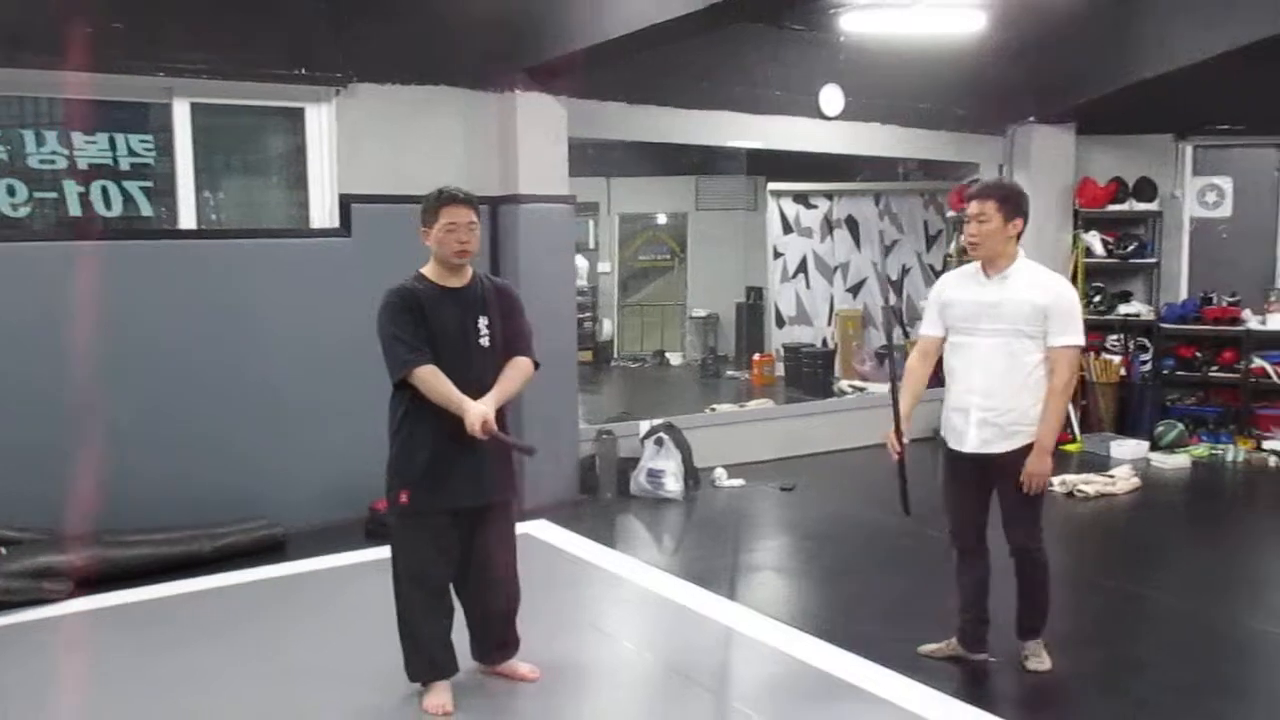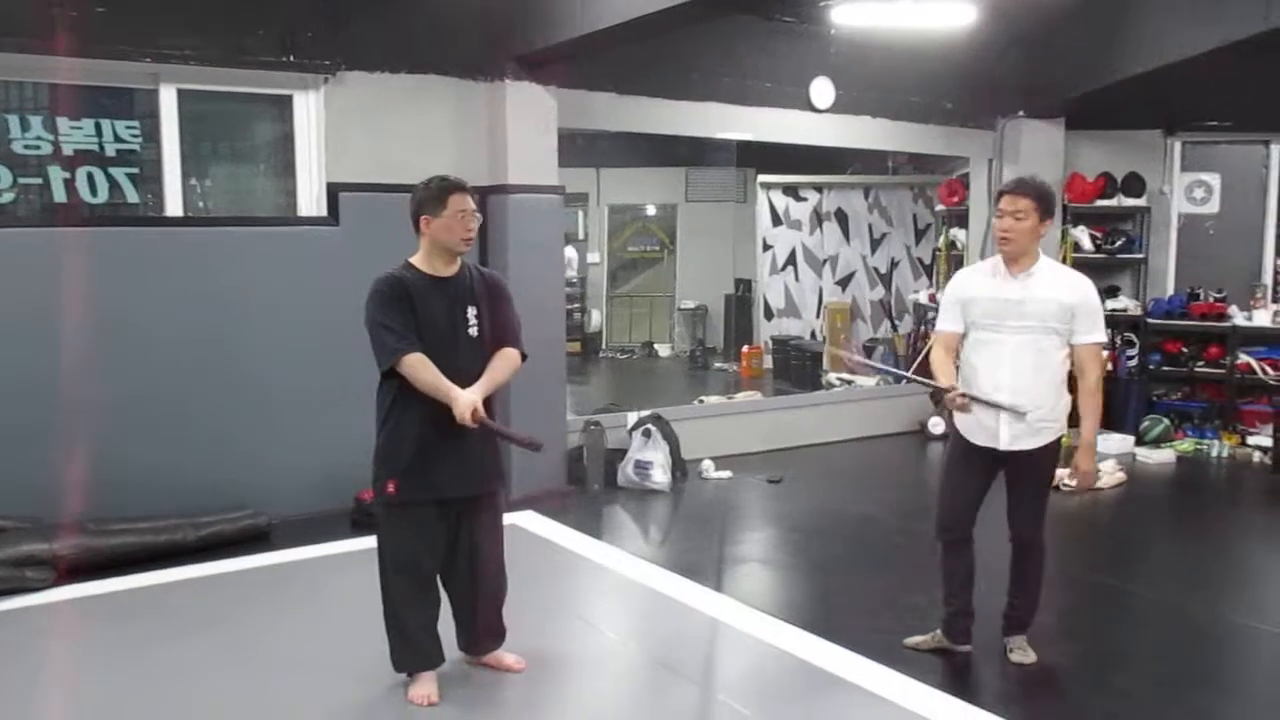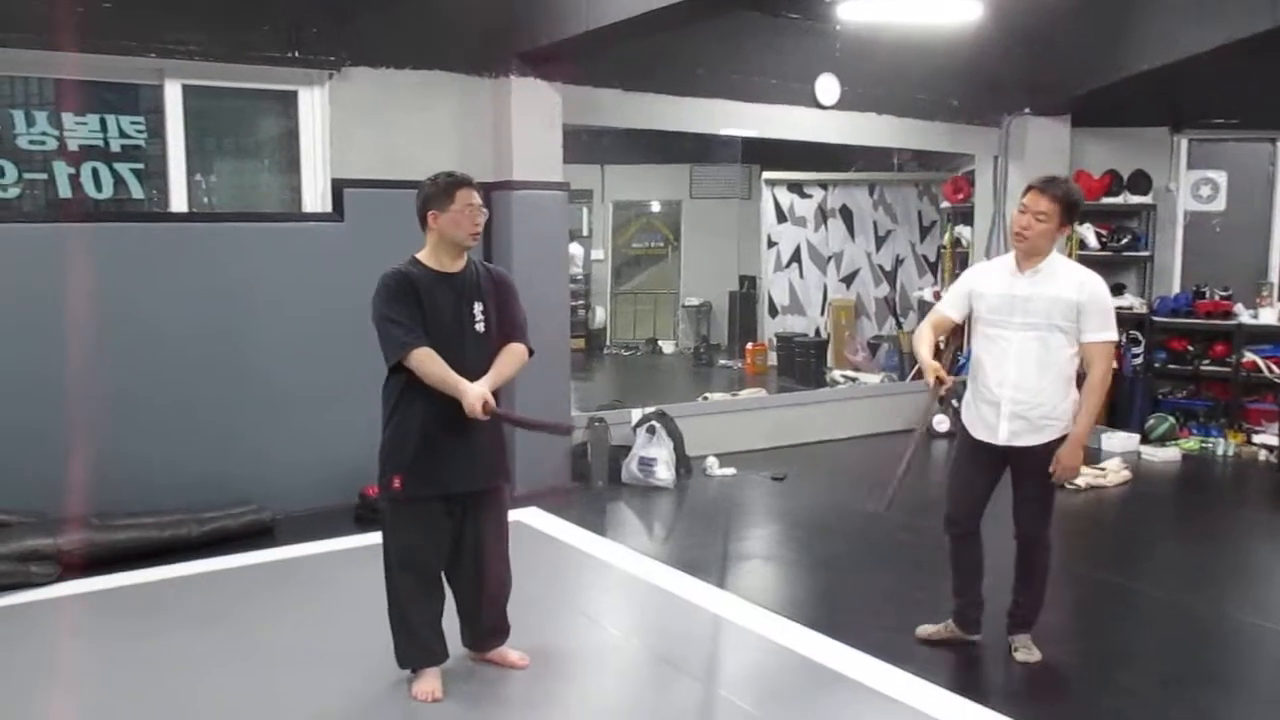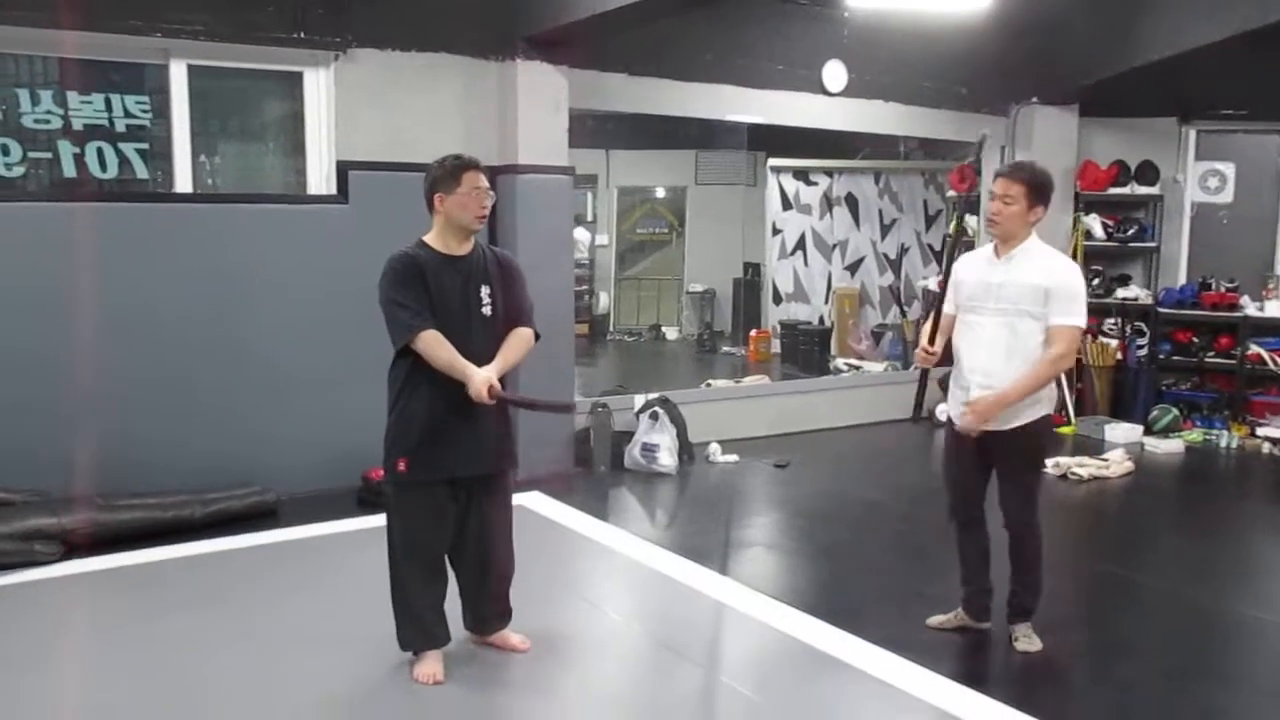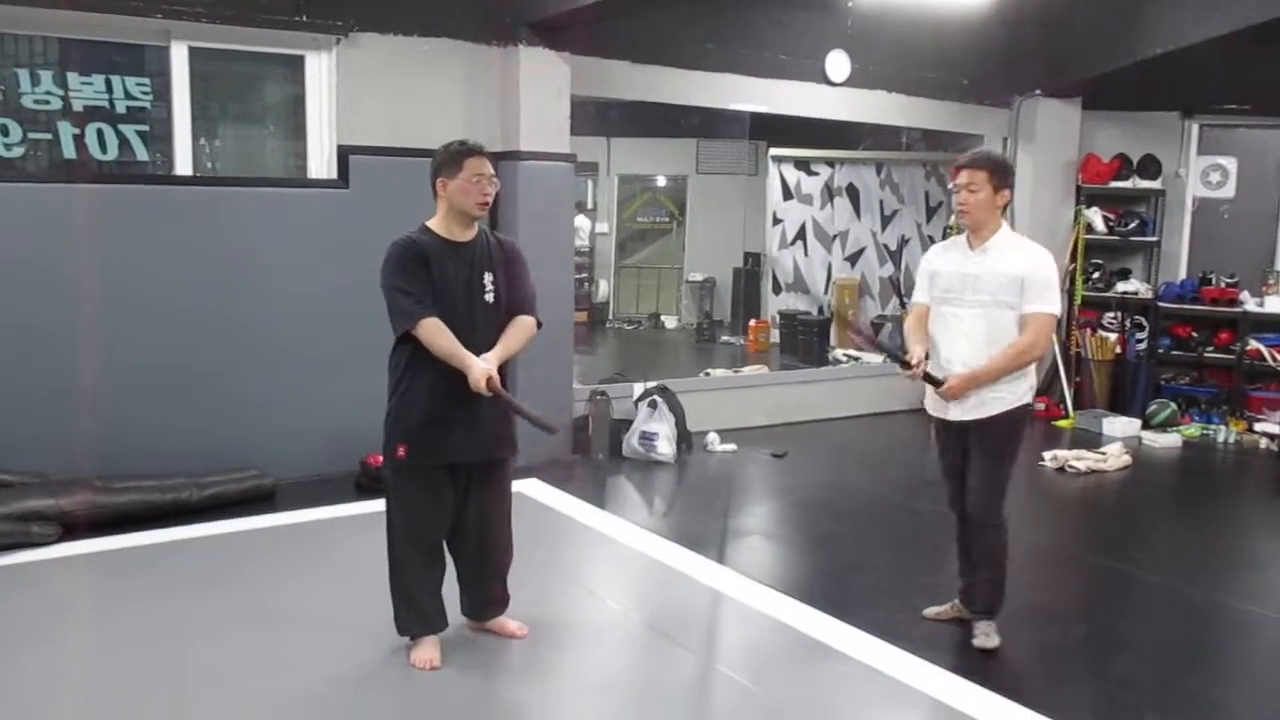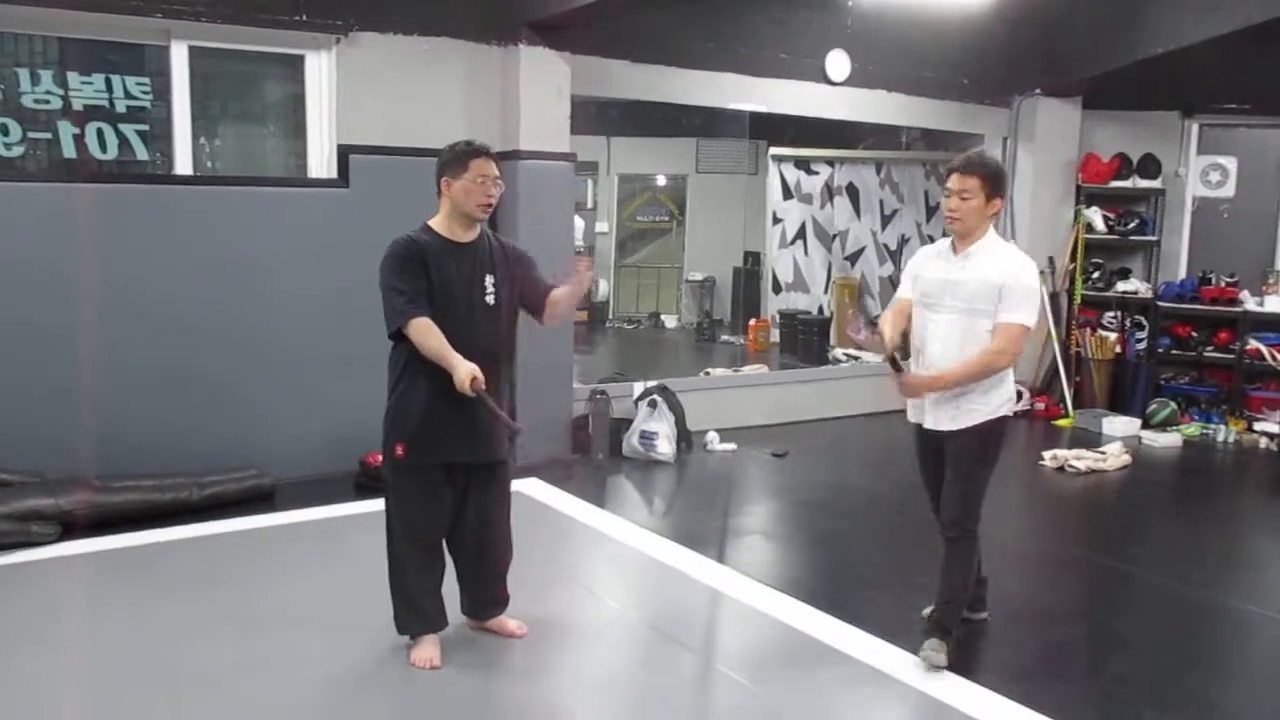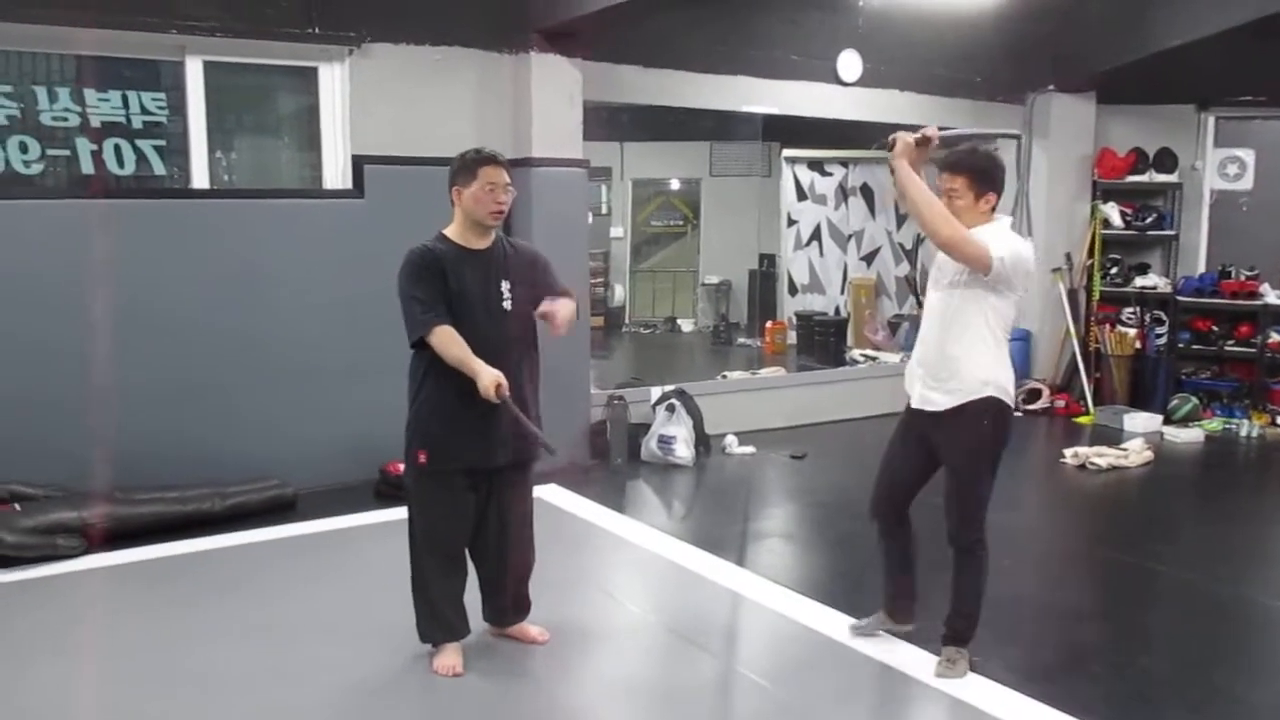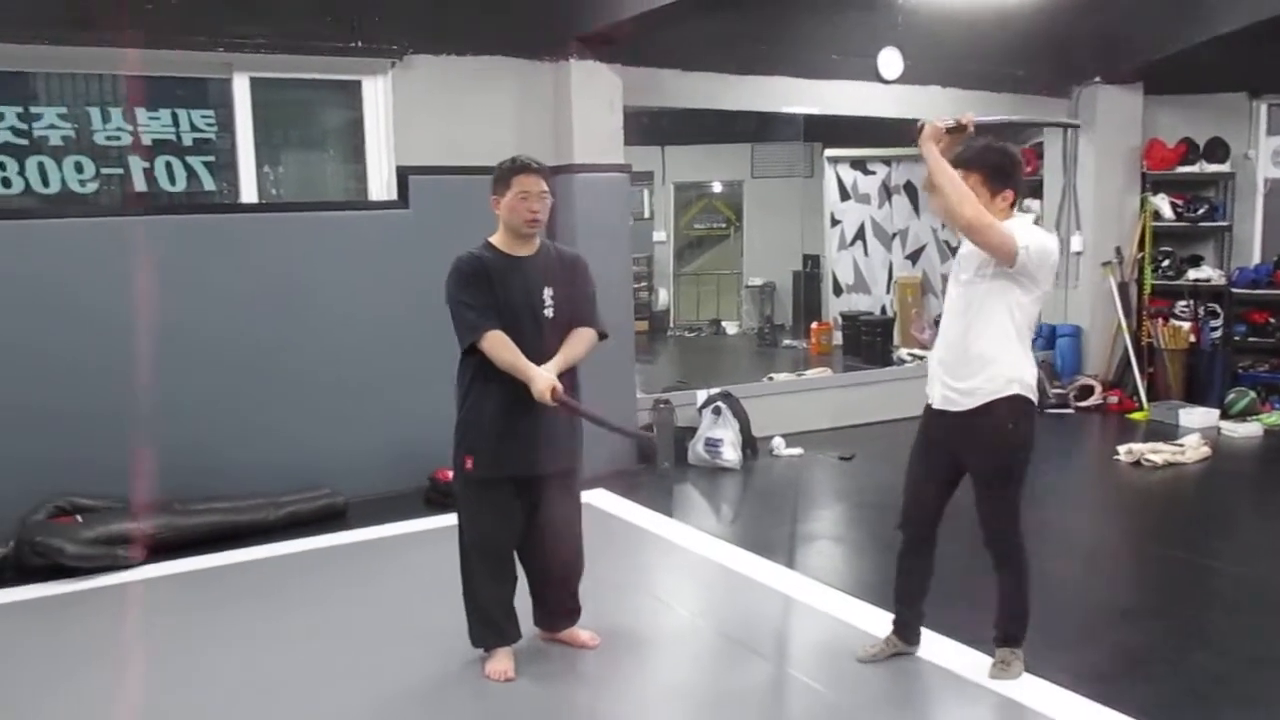
dt=0.4s
person 1, frame 1
left shoulder: (501, 297)
right shoulder: (402, 301)
left elbow: (523, 359)
right elbow: (418, 368)
left wrist: (490, 402)
right wrist: (465, 407)
left hip: (488, 454)
right hip: (423, 459)
left knee: (494, 565)
right knee: (423, 574)
left ankle: (496, 652)
right ankle: (435, 674)
person 1, frame 2
left shoulder: (489, 286)
right shoulder: (391, 290)
left elbow: (510, 350)
right elbow: (406, 357)
left wrist: (478, 391)
right wrist: (454, 396)
left hip: (475, 445)
right hip: (411, 449)
left knee: (481, 556)
right knee: (410, 564)
left ankle: (483, 643)
right ankle: (421, 665)
person 1, frame 3
left shoulder: (495, 282)
right shoulder: (398, 285)
left elbow: (517, 345)
right elbow: (414, 352)
left wrist: (485, 383)
right wrist: (462, 388)
left hip: (481, 440)
right hip: (416, 445)
left knee: (486, 552)
right knee: (415, 559)
left ankle: (487, 639)
right ankle: (425, 661)
person 1, frame 4
left shoulder: (501, 266)
right shoulder: (405, 268)
left elbow: (524, 329)
right elbow: (421, 335)
left wrist: (493, 369)
right wrist: (469, 372)
left hip: (486, 426)
right hip: (422, 429)
left knee: (489, 536)
right knee: (420, 543)
left ankle: (488, 623)
right ankle: (426, 643)
person 1, frame 5
left shoulder: (505, 253)
right shoulder: (408, 253)
left elbow: (526, 318)
right elbow: (422, 322)
left wrist: (494, 358)
right wrist: (469, 363)
left hip: (487, 413)
right hip: (423, 414)
left knee: (488, 522)
right knee: (419, 528)
left ankle: (486, 609)
right ankle: (423, 629)
person 1, frame 6
left shoulder: (505, 255)
right shoulder: (407, 252)
left elbow: (549, 305)
right elbow: (413, 321)
left wrist: (575, 287)
right wrist: (455, 363)
left hip: (487, 414)
right hip: (421, 416)
left knee: (487, 523)
right knee: (417, 527)
left ankle: (486, 608)
right ankle: (423, 628)
person 1, frame 7
left shoulder: (523, 259)
right shoulder: (424, 260)
left elbow: (559, 300)
right elbow: (435, 327)
left wrist: (564, 307)
right wrist: (479, 369)
left hip: (509, 420)
right hip: (443, 423)
left knee: (509, 529)
right knee: (440, 534)
left ankle: (509, 614)
right ankle: (446, 634)
person 1, frame 8
left shoulder: (570, 266)
right shoulder: (471, 269)
left elbow: (587, 329)
right elbow: (486, 335)
left wrist: (554, 367)
right wrist: (531, 374)
left hip: (555, 423)
right hip: (490, 427)
left knee: (559, 532)
right knee: (489, 540)
left ankle: (557, 619)
right ankle: (497, 640)
person 2, frame 1
left shoulder: (1052, 289)
right shoulder: (949, 286)
left elbow: (1064, 375)
right elbow: (923, 356)
left wrist: (1043, 448)
right wrist: (902, 419)
left hip: (1021, 443)
right hip: (961, 441)
left knee: (1024, 544)
right knee: (965, 541)
left ankle: (1032, 637)
right ankle: (971, 638)
person 2, frame 2
left shoulder: (1074, 288)
right shoulder: (966, 282)
left elbow: (1089, 372)
right elbow: (943, 348)
left wrist: (1086, 444)
right wrist: (950, 389)
left hip: (1038, 438)
right hip: (973, 433)
left knee: (1027, 538)
right knee: (952, 528)
left ankle: (1017, 633)
right ankle: (955, 630)
person 2, frame 3
left shoulder: (1086, 286)
right shoulder: (980, 276)
left elbow: (1099, 369)
right elbow: (930, 325)
left wrist: (1077, 440)
right wrist: (928, 359)
left hip: (1043, 436)
right hip: (979, 427)
left knee: (1032, 535)
right knee: (959, 522)
left ankle: (1020, 630)
right ankle: (965, 620)
person 2, frame 4
left shoulder: (1058, 271)
right shoulder: (966, 264)
left elbow: (1062, 353)
right elbow: (946, 325)
left wrist: (1000, 402)
right wrist: (930, 347)
left hip: (1022, 420)
right hip: (964, 415)
left knee: (1021, 522)
right knee: (964, 514)
left ankle: (1022, 618)
right ankle: (975, 608)
person 2, frame 5
left shoulder: (1031, 260)
right shoulder: (937, 256)
left elbow: (1035, 343)
right elbow: (918, 318)
left wrist: (971, 380)
right wrist: (918, 350)
left hip: (1000, 408)
right hip: (947, 406)
left knee: (985, 509)
right knee: (962, 508)
left ankle: (989, 614)
right ankle: (971, 598)
person 2, frame 6
left shoulder: (1015, 269)
right shoulder: (925, 259)
left elbow: (1003, 353)
right elbow: (898, 313)
left wrist: (934, 380)
right wrist: (886, 339)
left hip: (978, 417)
right hip: (927, 413)
left knee: (958, 522)
right knee: (948, 518)
left ankle: (941, 633)
right ankle: (972, 600)
person 2, frame 7
left shoulder: (1011, 250)
right shoulder: (946, 231)
left elbow: (950, 237)
right elbow: (910, 203)
left wrist: (903, 170)
right wrist: (909, 160)
left hip: (976, 405)
right hip: (925, 400)
left knee: (964, 530)
right knee: (886, 502)
left ankle: (957, 642)
right ankle: (898, 608)
person 2, frame 8
left shoulder: (1035, 246)
right shoulder: (974, 237)
left elbow: (969, 216)
right elbow: (936, 196)
left wrist: (931, 150)
right wrist: (945, 150)
left hip: (998, 408)
right hip: (945, 404)
left knee: (1001, 536)
right knee: (916, 523)
left ankle: (1010, 645)
right ankle: (905, 632)
